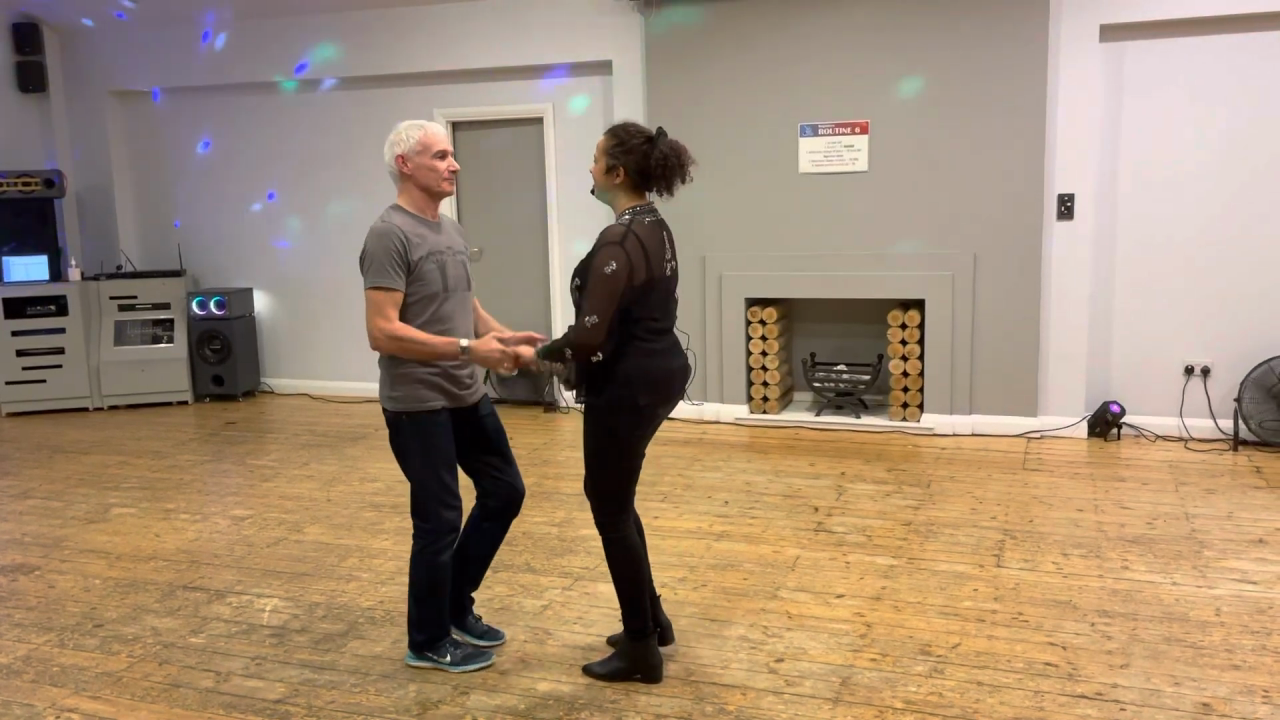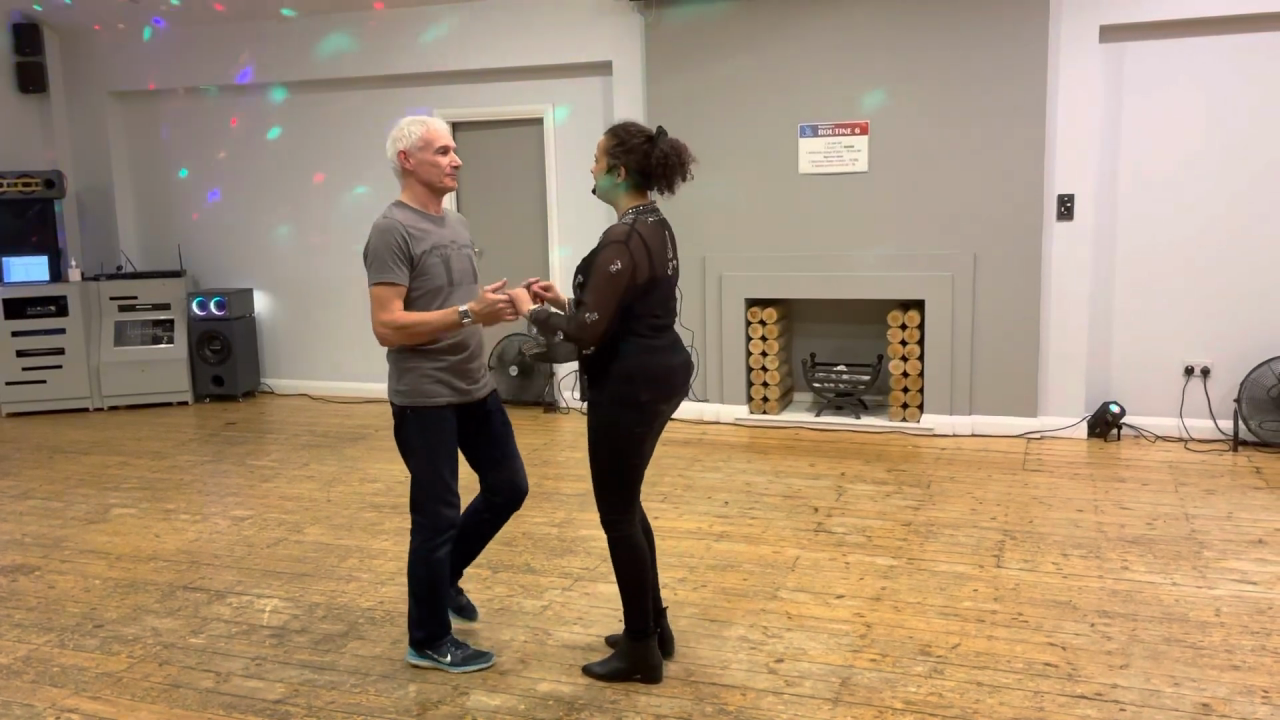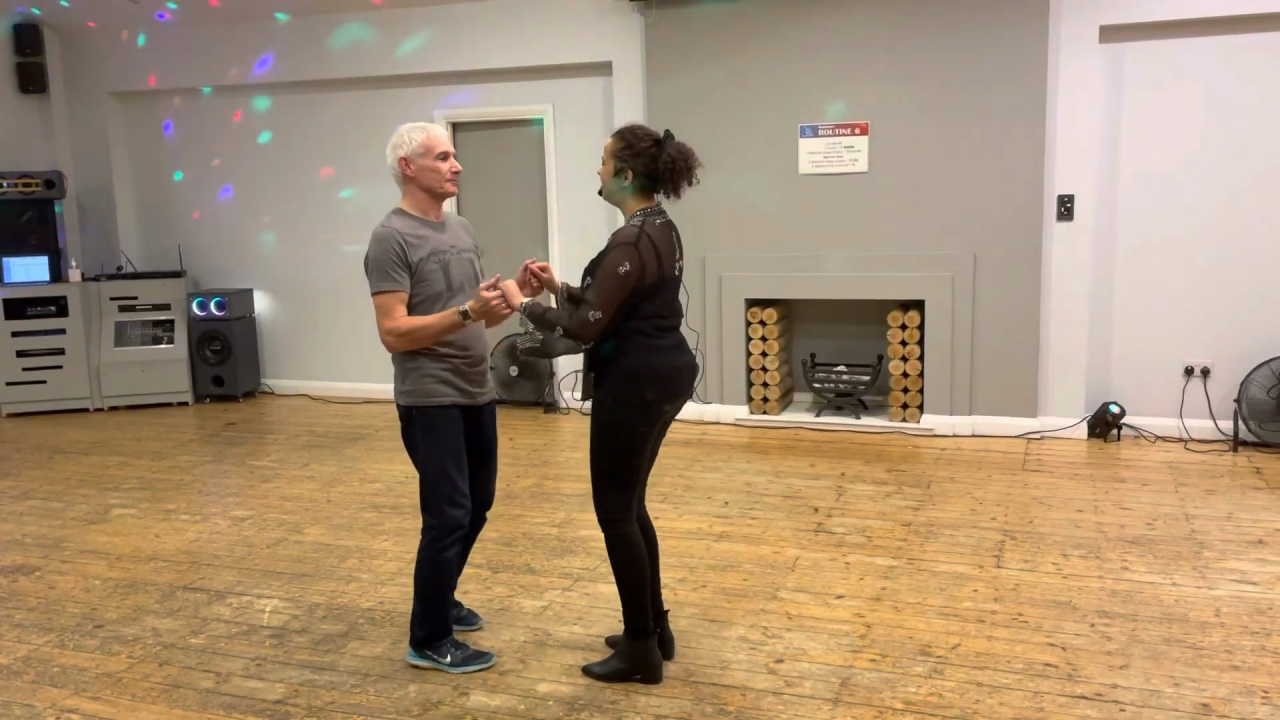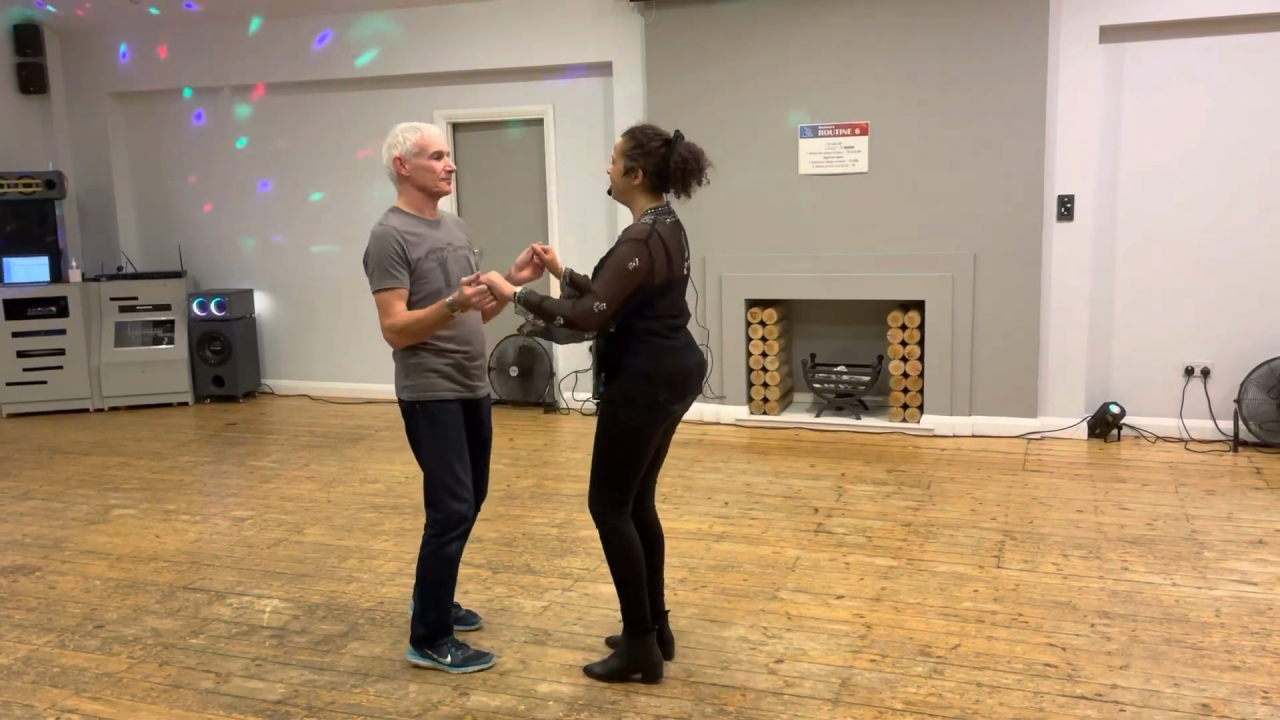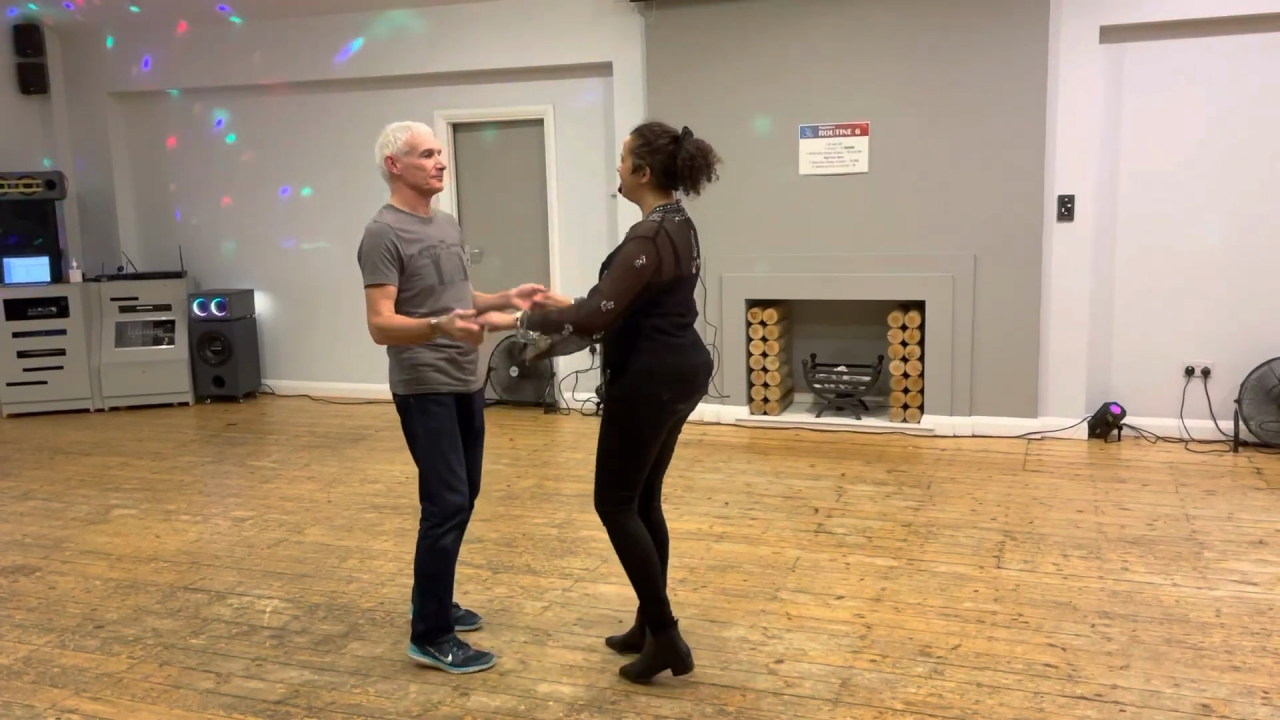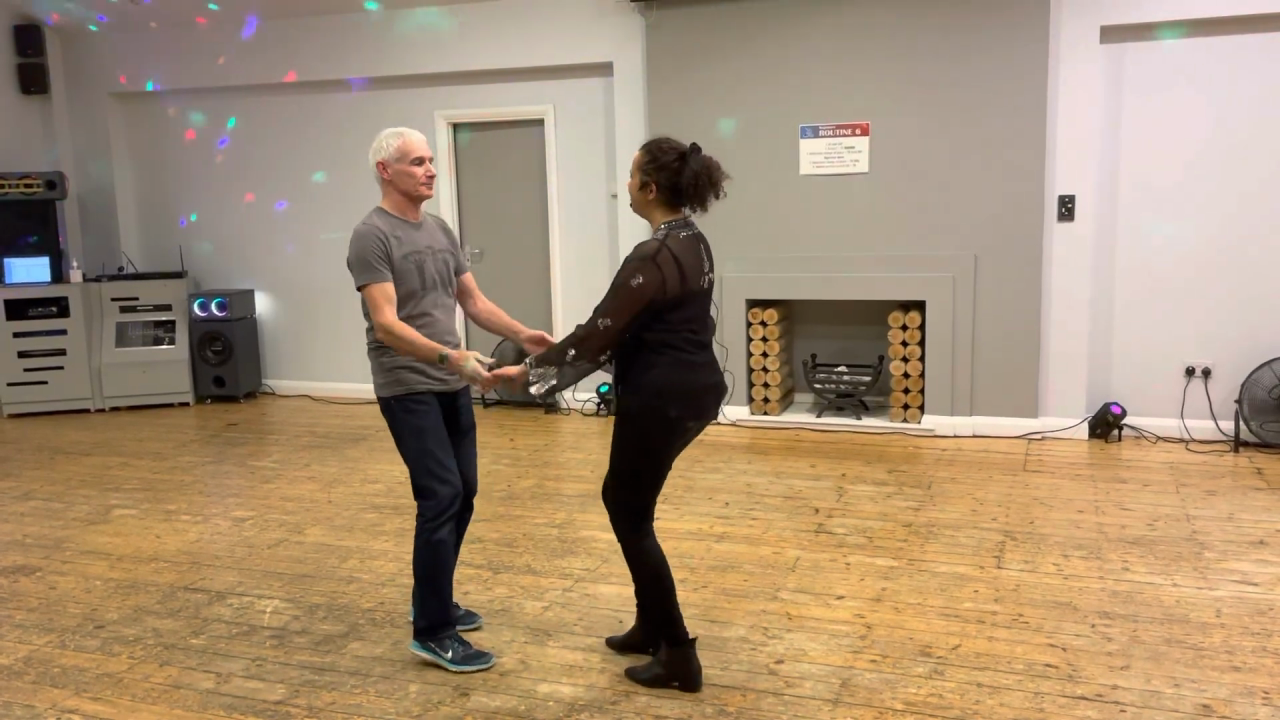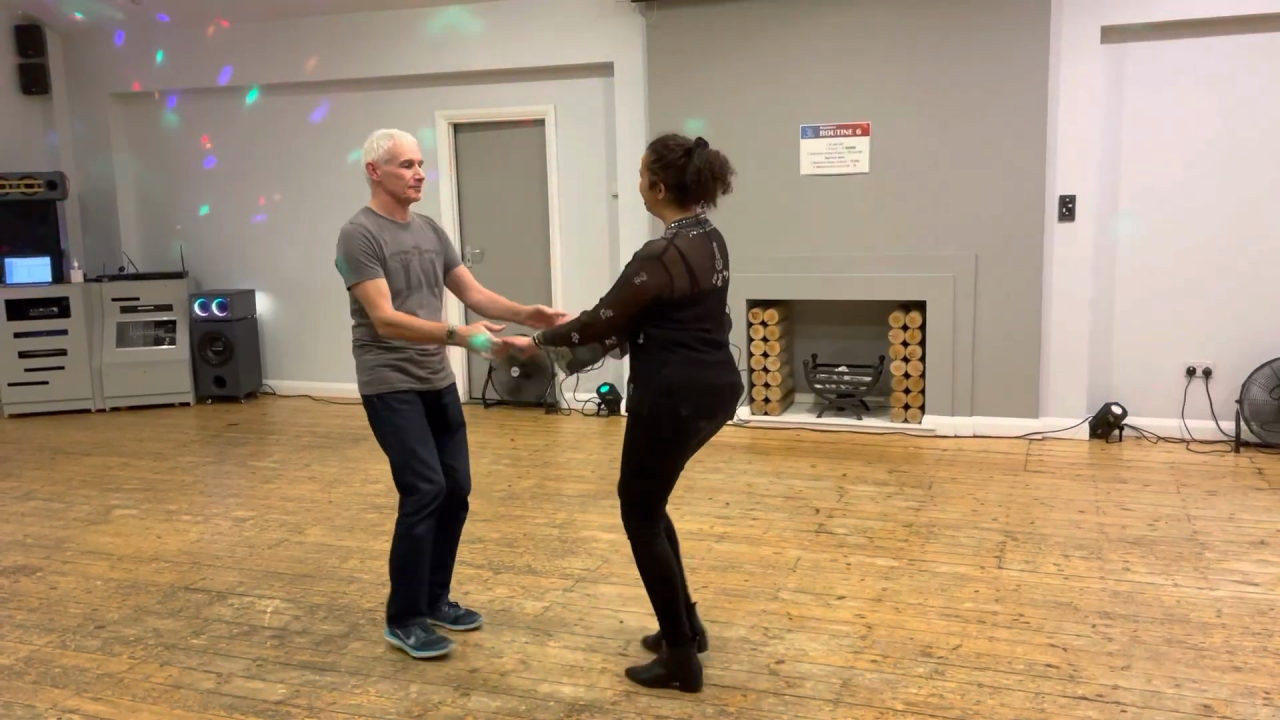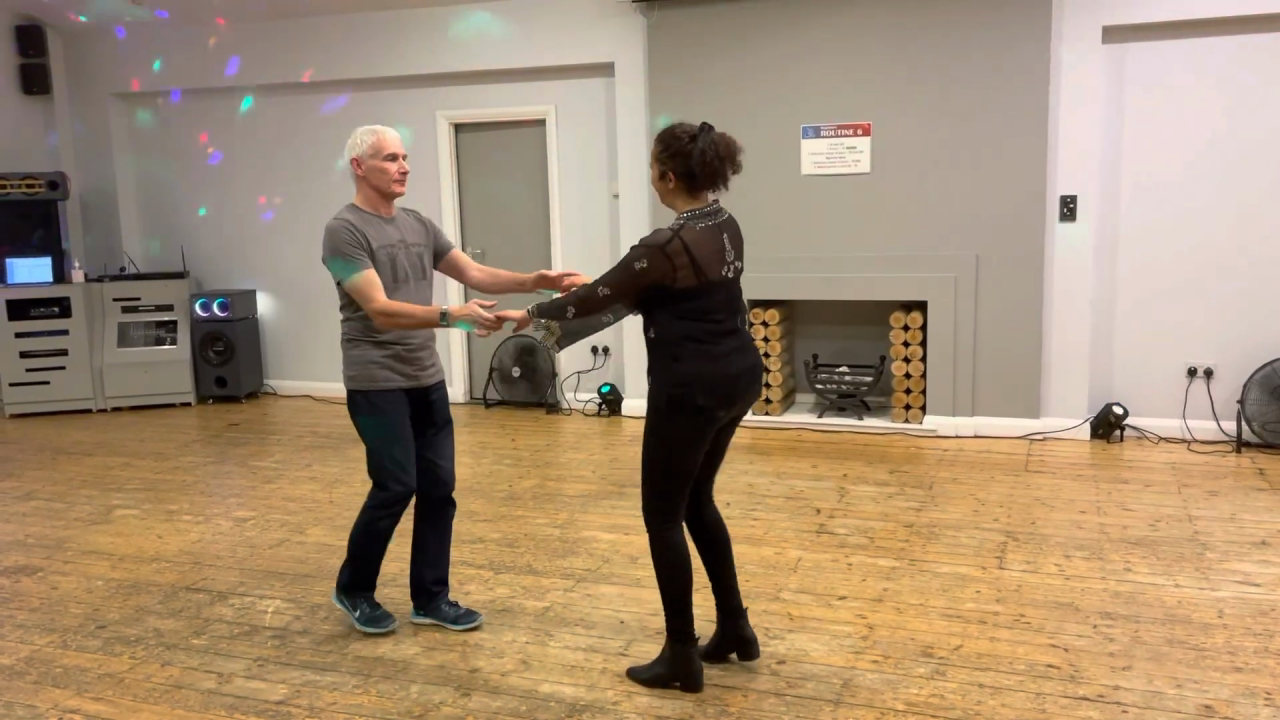
dt=0.2s
person 1, frame 1
left shoulder: (618, 240)
right shoulder: (655, 228)
left elbow: (593, 334)
left wrist: (540, 353)
right wrist: (562, 345)
left hip: (628, 384)
right hip: (660, 371)
left knee: (611, 510)
right knee: (607, 494)
left ankle: (640, 648)
right ankle: (650, 618)
person 1, frame 2
left shoulder: (622, 238)
right shoulder: (655, 226)
left elbow: (590, 330)
left wrist: (532, 312)
right wrist: (565, 300)
left hip: (630, 384)
right hip: (661, 372)
left knee: (617, 512)
right knee: (624, 502)
left ankle: (640, 650)
right ankle: (654, 626)
person 1, frame 3
left shoulder: (632, 239)
right shoulder: (661, 228)
left elbow: (589, 326)
left wrist: (525, 304)
right wrist: (560, 287)
left hip: (634, 384)
right hip: (663, 374)
left knee: (615, 511)
right knee: (628, 504)
left ankle: (640, 650)
right ankle: (654, 627)
person 1, frame 4
left shoulder: (641, 237)
right shoulder: (666, 226)
left elbow: (591, 315)
left wrist: (516, 294)
right wrist: (563, 272)
left hip: (645, 382)
right hip: (672, 373)
left knee: (609, 506)
right knee: (636, 503)
left ankle: (640, 644)
right ankle: (653, 627)
person 1, frame 5
left shoulder: (648, 236)
right shoulder: (678, 225)
left elbow: (599, 316)
left wrist: (520, 318)
right wrist: (567, 303)
left hip: (650, 380)
right hip: (680, 371)
left knee: (615, 504)
right knee: (641, 499)
left ankle: (665, 640)
right ankle: (649, 626)
person 1, frame 6
left shoulder: (653, 255)
right shoulder: (694, 242)
left elbow: (602, 332)
left wrist: (532, 367)
right wrist: (561, 354)
left hip: (662, 397)
right hip: (699, 388)
left knee: (630, 517)
right knee: (623, 498)
left ankle: (678, 656)
right ankle: (650, 626)
person 1, frame 7
left shoulder: (662, 254)
right shoulder: (709, 239)
left elbow: (605, 324)
left wrist: (536, 341)
right wrist: (582, 320)
left hip: (674, 396)
right hip: (716, 385)
left knee: (640, 517)
right knee: (642, 496)
left ankle: (679, 655)
right ankle: (681, 623)
person 1, frame 8
left shoulder: (670, 243)
right shoulder: (726, 226)
left elbow: (602, 299)
left wrist: (528, 315)
right wrist: (591, 280)
left hip: (691, 386)
right hip: (737, 374)
left knee: (663, 513)
right knee: (694, 497)
left ankle: (682, 656)
right ankle: (734, 628)
person 2, frame 1
left shoulder: (451, 230)
right shoulder: (389, 235)
right elbow: (382, 332)
left wrist: (506, 336)
right wrist: (468, 348)
left hip: (468, 396)
right hip: (418, 404)
left knee: (506, 492)
right knee: (439, 519)
left ankle: (456, 604)
right ankle: (429, 643)
person 2, frame 2
left shoulder: (457, 224)
right shoulder: (392, 231)
right elbow: (388, 327)
left wrist: (509, 300)
right wrist: (468, 314)
left hip: (476, 389)
right hip: (424, 397)
left knee: (508, 488)
right knee: (438, 515)
left ankle: (443, 580)
right ankle: (429, 641)
person 2, frame 3
left shoulder: (461, 230)
right shoulder: (392, 239)
right elbow: (394, 334)
left wrist: (515, 292)
right wrist: (466, 310)
left hip: (477, 393)
right hip: (429, 399)
left knee: (476, 506)
right knee: (449, 514)
left ankle: (436, 597)
right ankle: (429, 640)
person 2, frame 4
left shoulder: (455, 226)
right shoulder: (390, 236)
right elbow: (395, 330)
left wrist: (511, 281)
right wrist: (456, 303)
left hip: (473, 388)
right hip: (430, 393)
left knee: (469, 501)
right knee: (452, 508)
left ankle: (432, 599)
right ankle: (430, 639)
person 2, frame 5
left shoulder: (448, 224)
right shoulder: (384, 233)
right elbow: (381, 325)
left wrist: (506, 300)
right wrist: (440, 327)
left hip: (466, 383)
right hip: (425, 388)
left knee: (464, 496)
right knee: (447, 501)
left ankle: (431, 601)
right ankle: (432, 637)
person 2, frame 6
left shoulder: (440, 230)
right shoulder: (371, 235)
left elbow: (475, 302)
right elbow: (386, 326)
left wrist: (525, 335)
right wrist: (454, 358)
left hip: (450, 384)
right hip: (407, 388)
left knee: (463, 492)
right knee: (441, 495)
left ankle: (434, 602)
right ankle: (433, 632)
person 2, frame 7
left shoulder: (430, 231)
right shoulder: (358, 235)
left elbow: (473, 292)
right elbow: (385, 319)
left wrist: (528, 314)
right wrist: (461, 336)
left hip: (437, 381)
right hip: (390, 386)
left knee: (454, 491)
right knee: (425, 491)
left ankle: (431, 598)
right ankle: (405, 617)
person 2, frame 8
left shoulder: (418, 224)
right shoulder: (344, 230)
left elbow: (473, 273)
right elbow: (379, 308)
left wrist: (532, 281)
right wrist: (451, 316)
left hip: (426, 377)
right hip: (375, 383)
left knee: (438, 487)
right knee: (394, 488)
left ankle: (430, 597)
right ankle: (354, 589)
